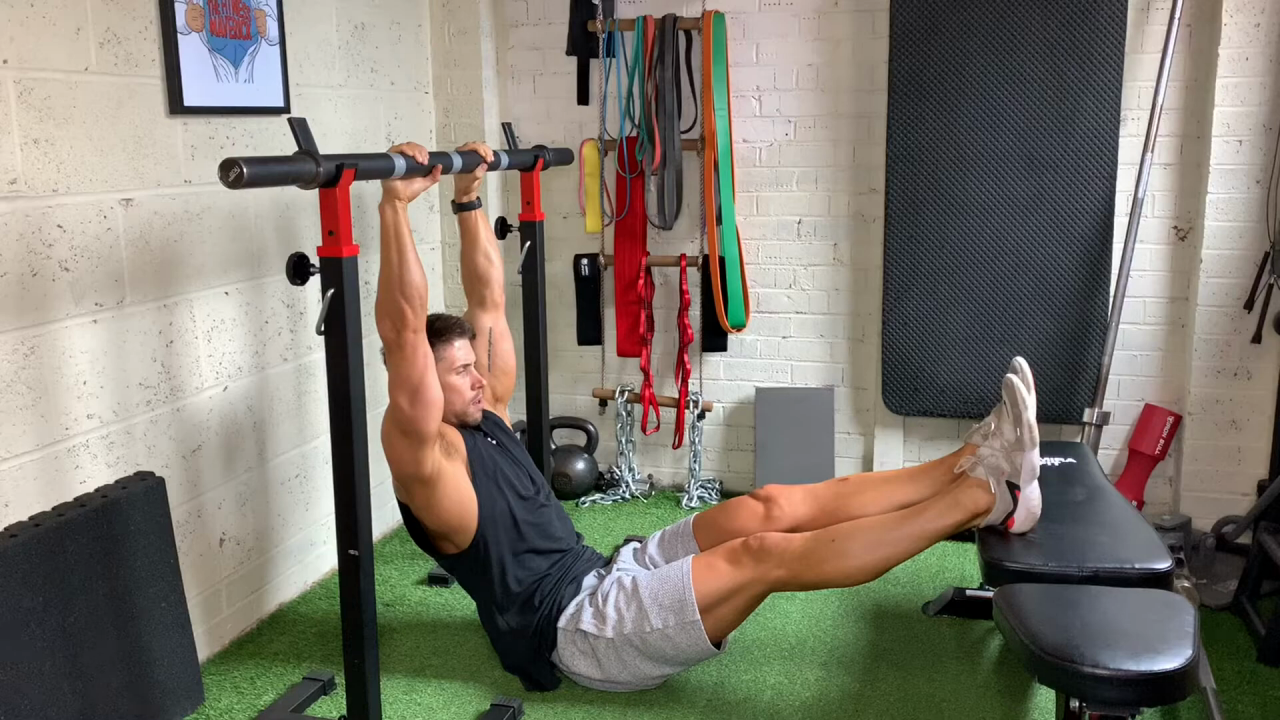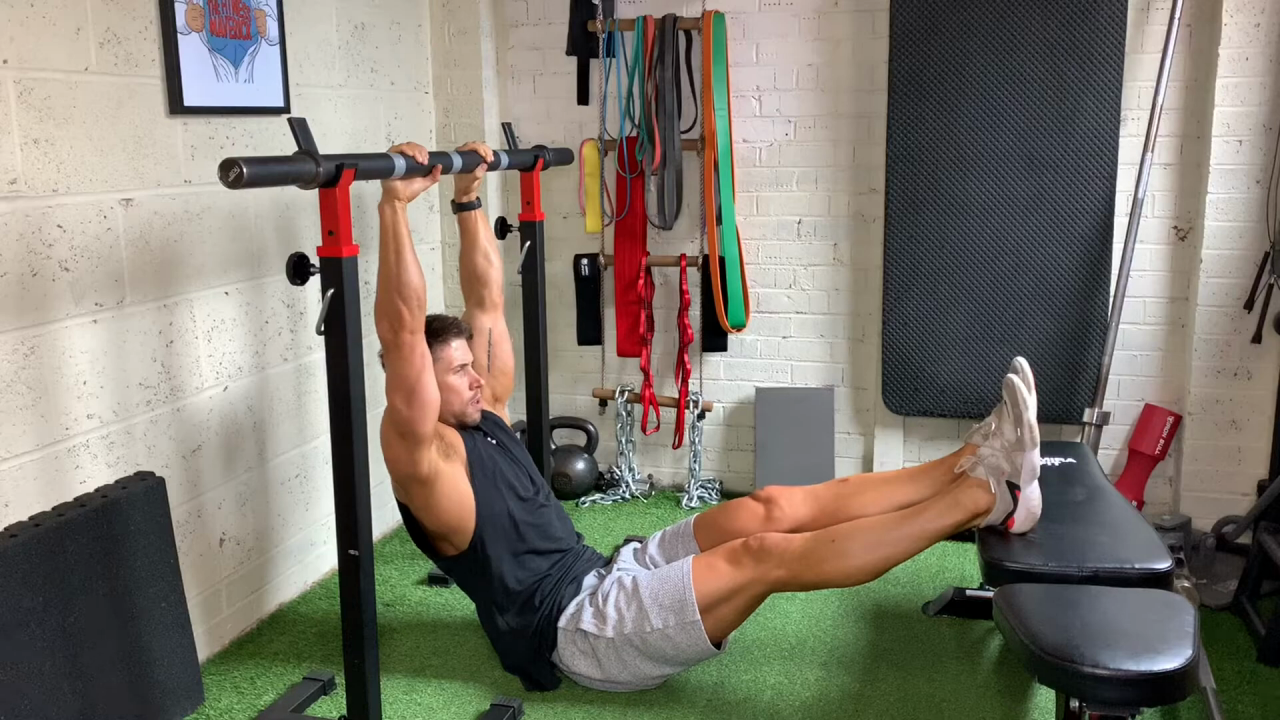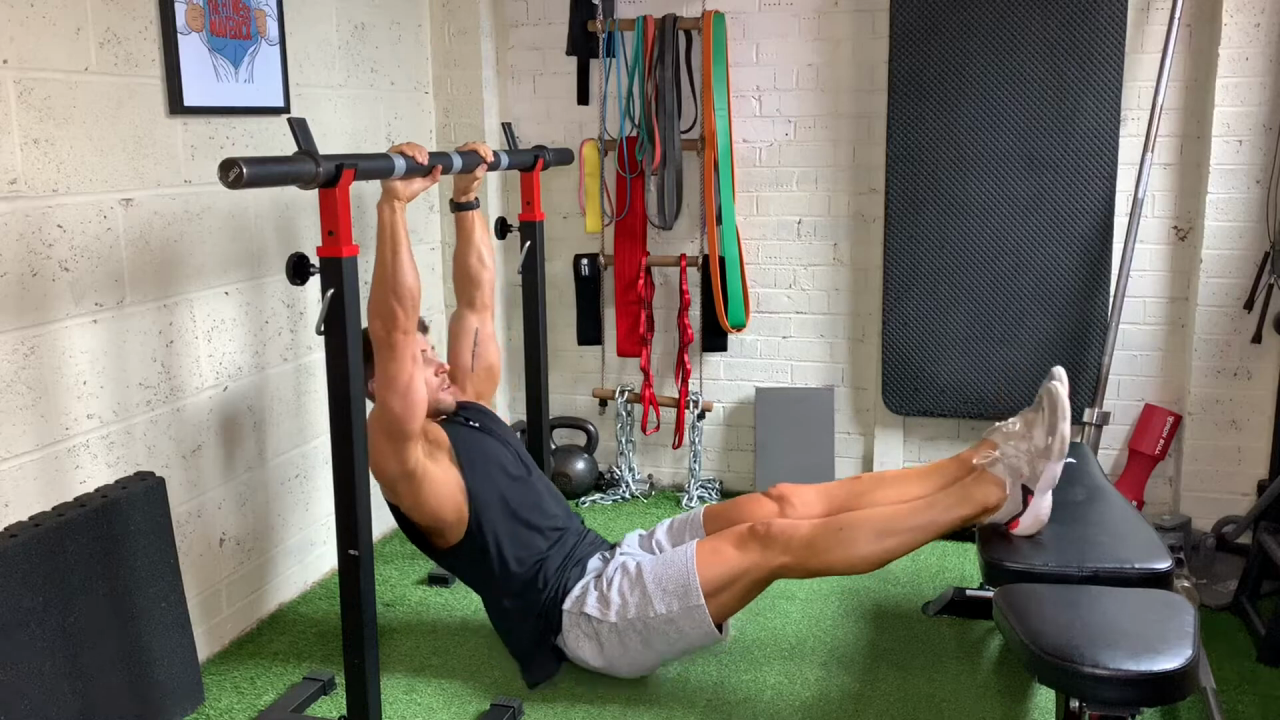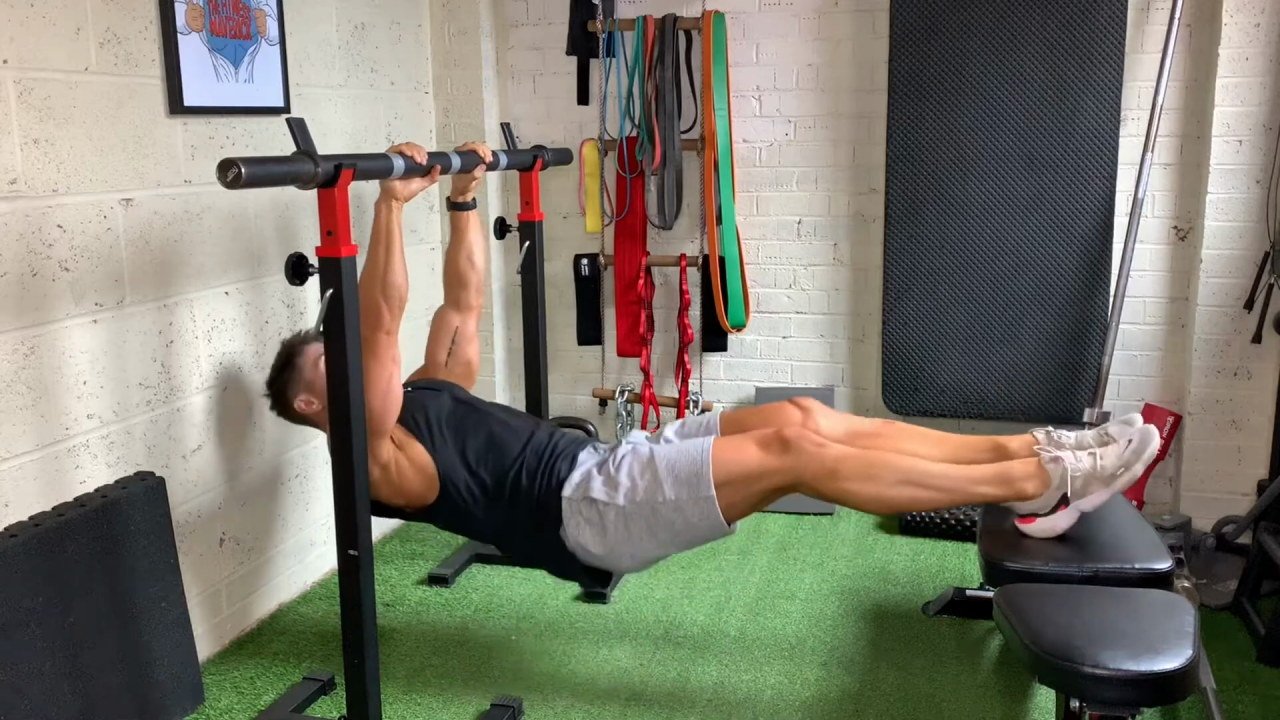
dt=0.4s
person 1, frame 1
left shoulder: (483, 415)
right shoulder: (424, 456)
left elbow: (488, 308)
right elbow: (404, 333)
left wrist: (468, 199)
right wrist: (395, 205)
left hip: (603, 580)
right hip: (578, 630)
left knee: (768, 507)
right knee: (764, 553)
left ankle: (971, 465)
right ankle: (988, 494)
person 1, frame 2
left shoulder: (483, 416)
right shoulder: (422, 457)
left elbow: (486, 310)
right elbow: (402, 336)
left wrist: (467, 199)
right wrist: (395, 206)
left hip: (602, 582)
right hip: (579, 630)
left knee: (769, 511)
right knee: (767, 555)
left ankle: (972, 464)
right ankle: (987, 495)
person 1, frame 3
left shoulder: (465, 409)
right shoulder: (408, 454)
left elbow: (476, 310)
right elbow: (390, 332)
left wrist: (466, 199)
right wrist: (393, 205)
left hip: (608, 569)
right hip: (583, 614)
left knee: (778, 504)
right knee: (770, 540)
left ankle: (989, 462)
right ankle: (1001, 491)
person 1, frame 4
left shoulder: (427, 390)
right shoulder: (373, 456)
left elbow: (464, 303)
right elbow: (377, 324)
left wrist: (464, 199)
right wrist: (390, 204)
left hip: (608, 469)
right hip: (588, 505)
left knee: (801, 418)
right knee: (791, 450)
left ankle: (1029, 451)
right ankle: (1040, 486)
